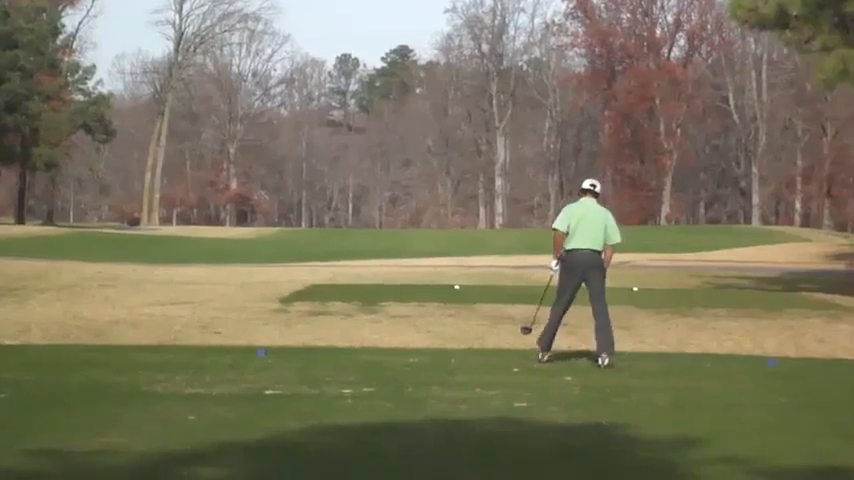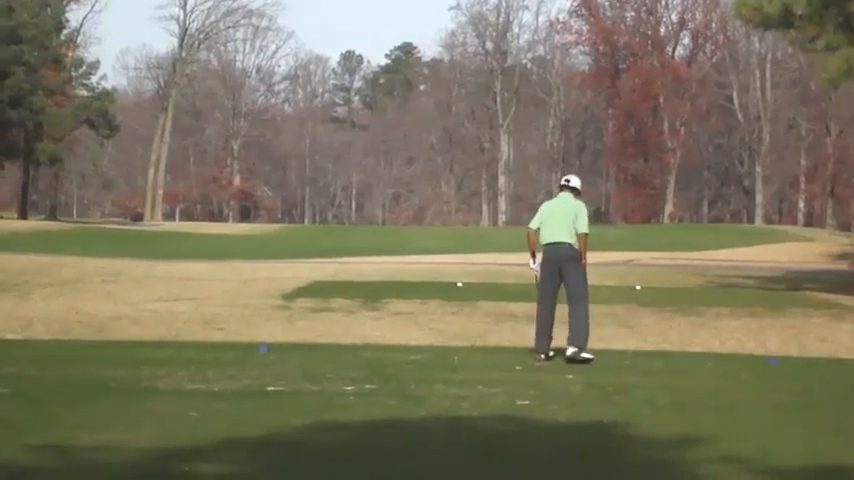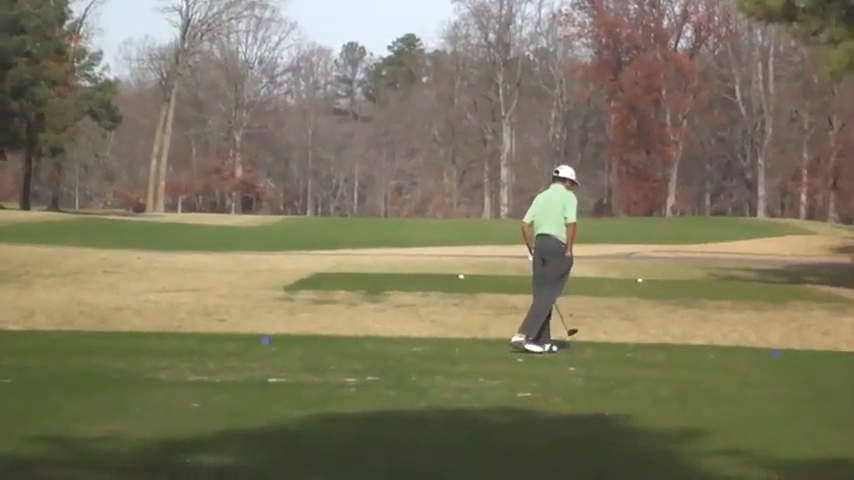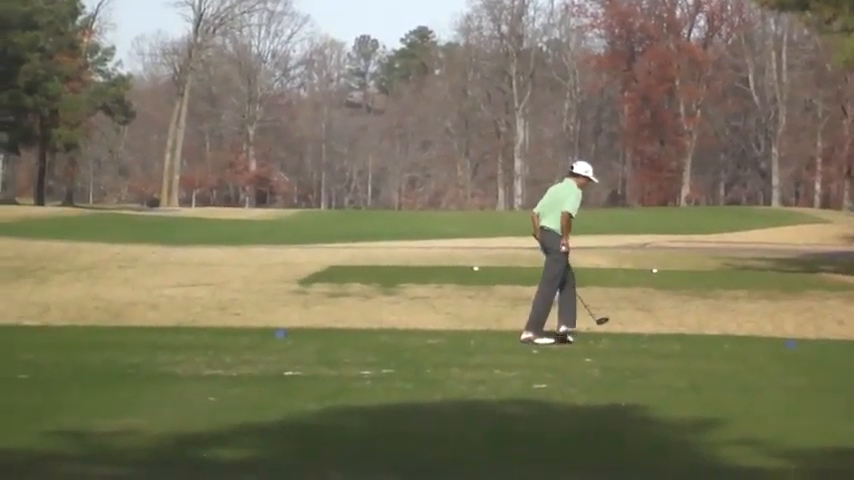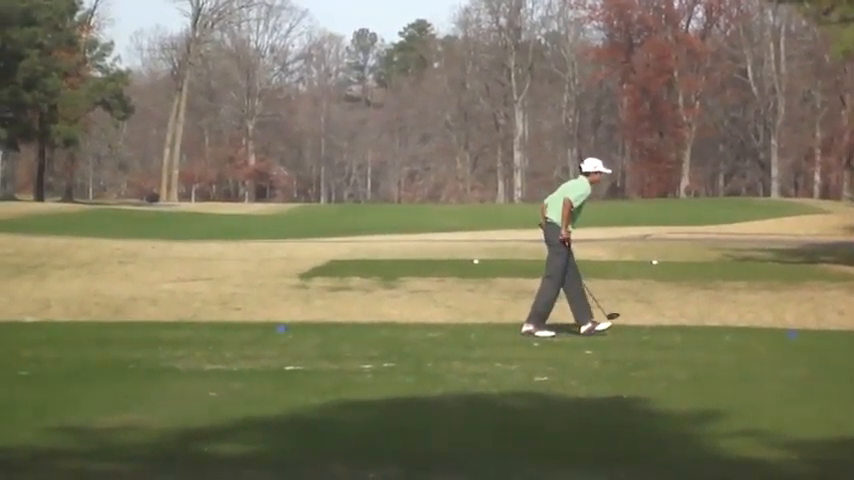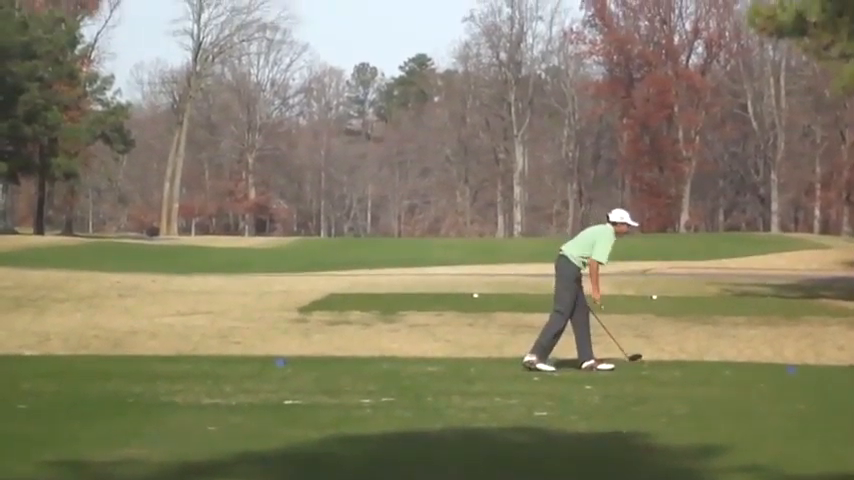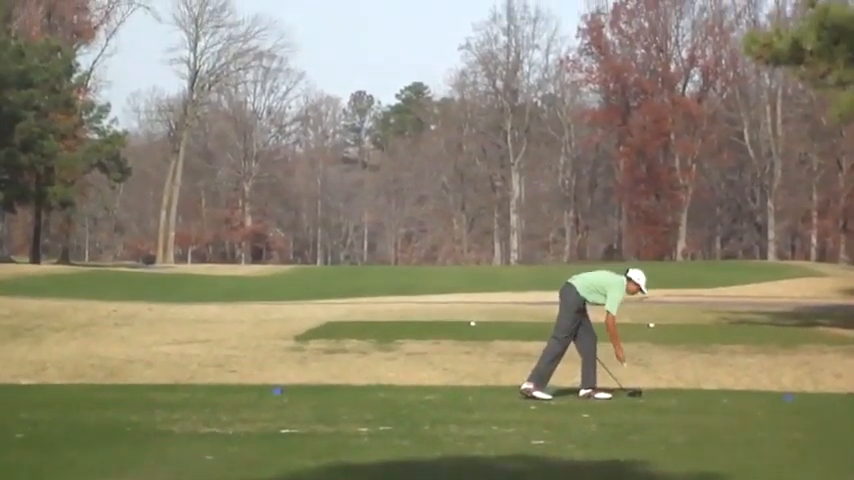
dt=0.3s
person 1, frame 1
left shoulder: (570, 209)
right shoulder: (605, 213)
left elbow: (559, 232)
right elbow: (611, 244)
left wrist: (556, 257)
right wrist: (604, 267)
left hip: (571, 258)
right hip: (593, 260)
left knee: (560, 306)
right knee: (600, 309)
left ankle: (544, 349)
right ankle: (605, 354)
person 1, frame 2
left shoulder: (547, 205)
right shoulder: (578, 205)
left elbow: (532, 231)
right elbow: (582, 234)
left wrist: (533, 256)
right wrist: (583, 258)
left hip: (549, 252)
right hip: (570, 253)
left knee: (546, 302)
right knee: (578, 301)
left ankle: (542, 349)
right ankle: (575, 346)
person 1, frame 3
left shoulder: (540, 197)
right shoulder: (568, 196)
left elbow: (526, 224)
right elbow: (571, 223)
left wrist: (531, 249)
right wrist: (569, 248)
left hip: (540, 244)
right hip: (557, 247)
left knee: (542, 293)
right knee: (548, 293)
left ankle: (542, 340)
right ankle: (523, 335)
person 1, frame 4
left shoulder: (554, 188)
right shoulder: (574, 191)
left elbow: (535, 213)
right elbow: (566, 214)
right wrist: (565, 238)
left hip: (545, 236)
right hip: (556, 239)
left knee: (567, 281)
right knee: (548, 286)
left ankle: (565, 324)
right ankle: (531, 331)
person 1, frame 5
left shoulder: (573, 183)
right shoulder: (584, 187)
left elbow: (545, 204)
right elbow: (567, 201)
left wrist: (546, 226)
right wrist: (565, 229)
left hip: (551, 228)
right hip: (558, 231)
left knee: (572, 278)
right knee: (553, 279)
left ankle: (586, 323)
right ankle: (532, 324)
person 1, frame 6
left shoulder: (600, 230)
right shoulder: (608, 235)
right elbow: (594, 262)
right wrist: (595, 290)
left hip: (566, 263)
right hip: (570, 267)
left knee: (580, 314)
right knee: (561, 313)
left ankle: (587, 359)
right ankle: (535, 356)
person 1, frame 7
left shoulder: (616, 281)
right shoulder: (619, 288)
right elbow: (610, 320)
right wrist: (618, 348)
left hip: (573, 294)
right hip: (573, 296)
left knee: (588, 340)
right knee: (560, 340)
left ankle: (588, 387)
right ankle: (531, 384)
